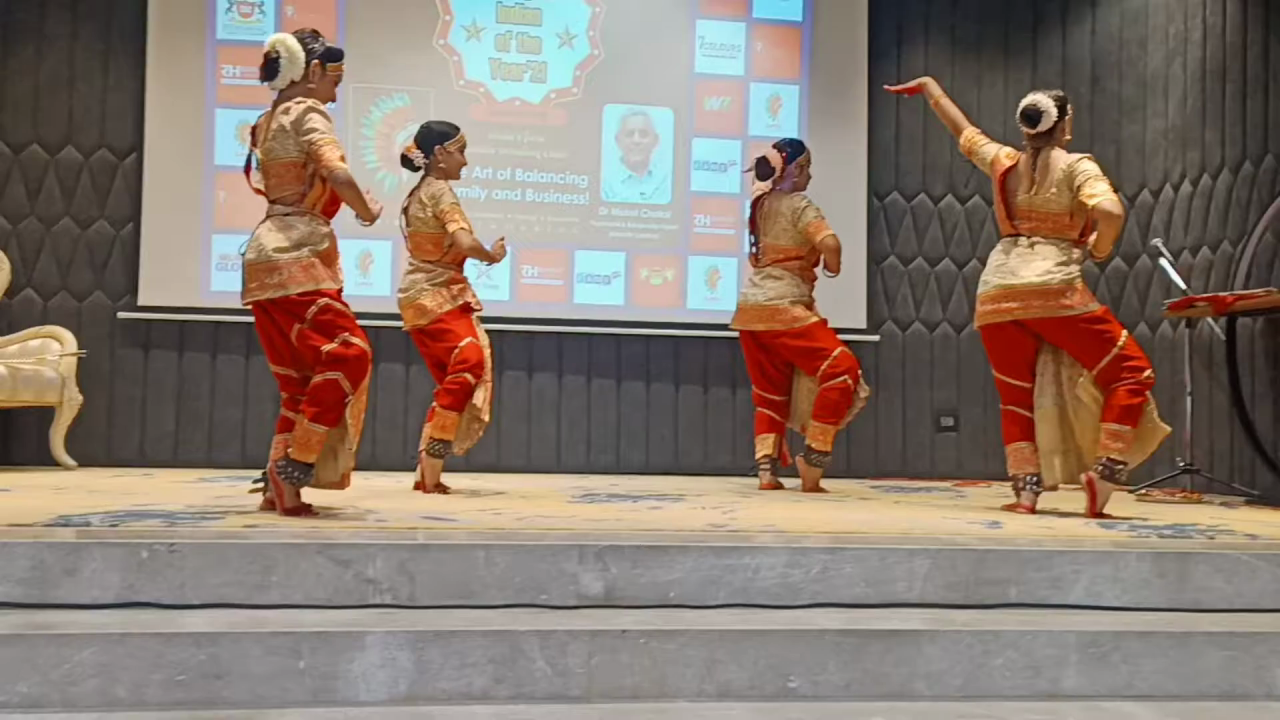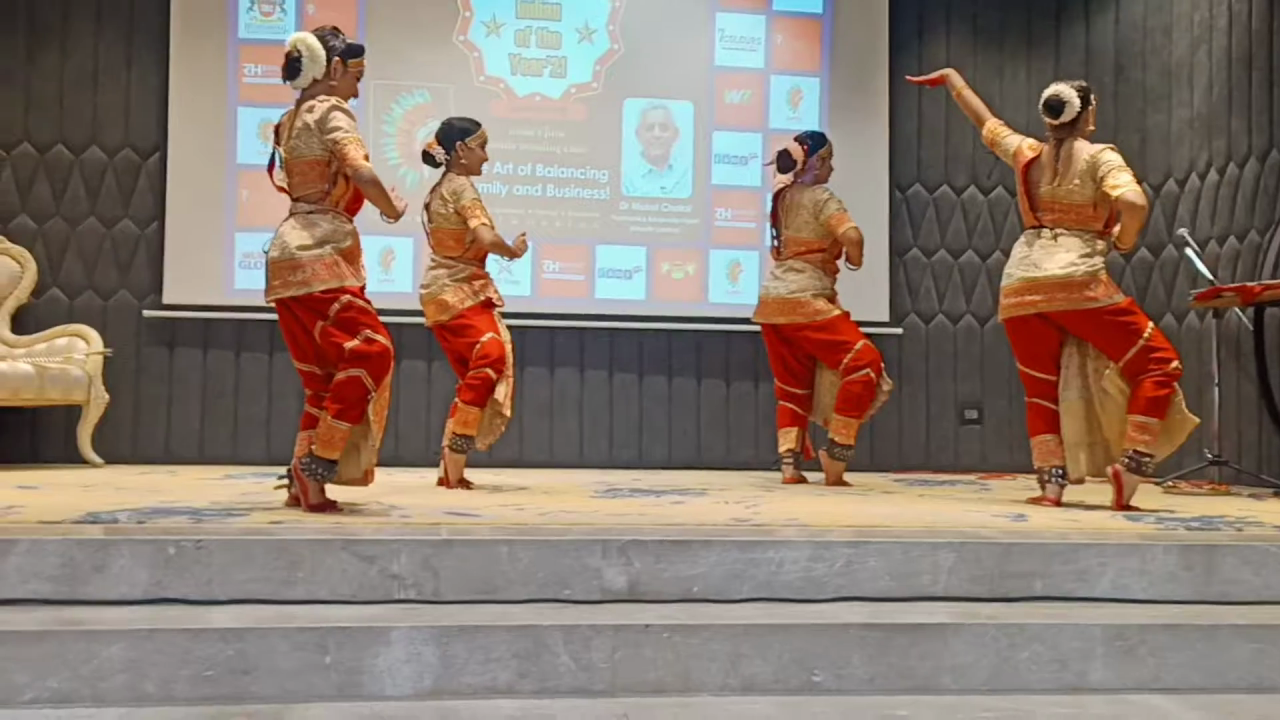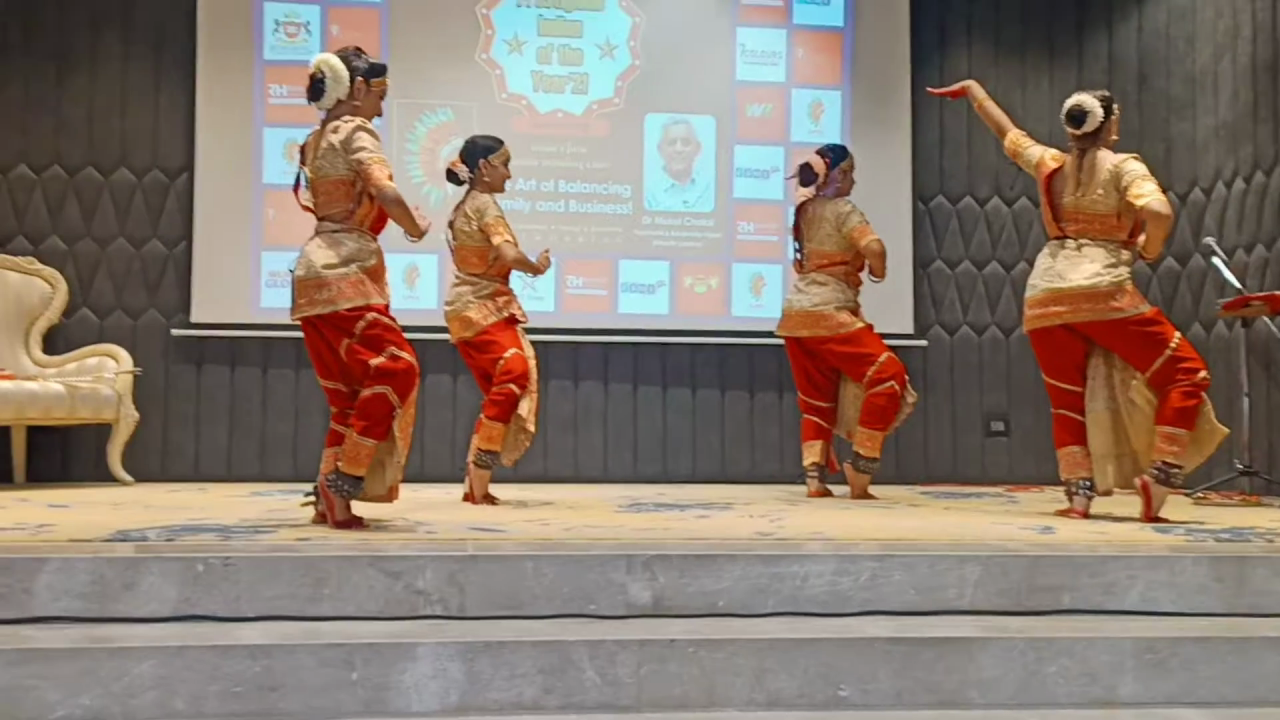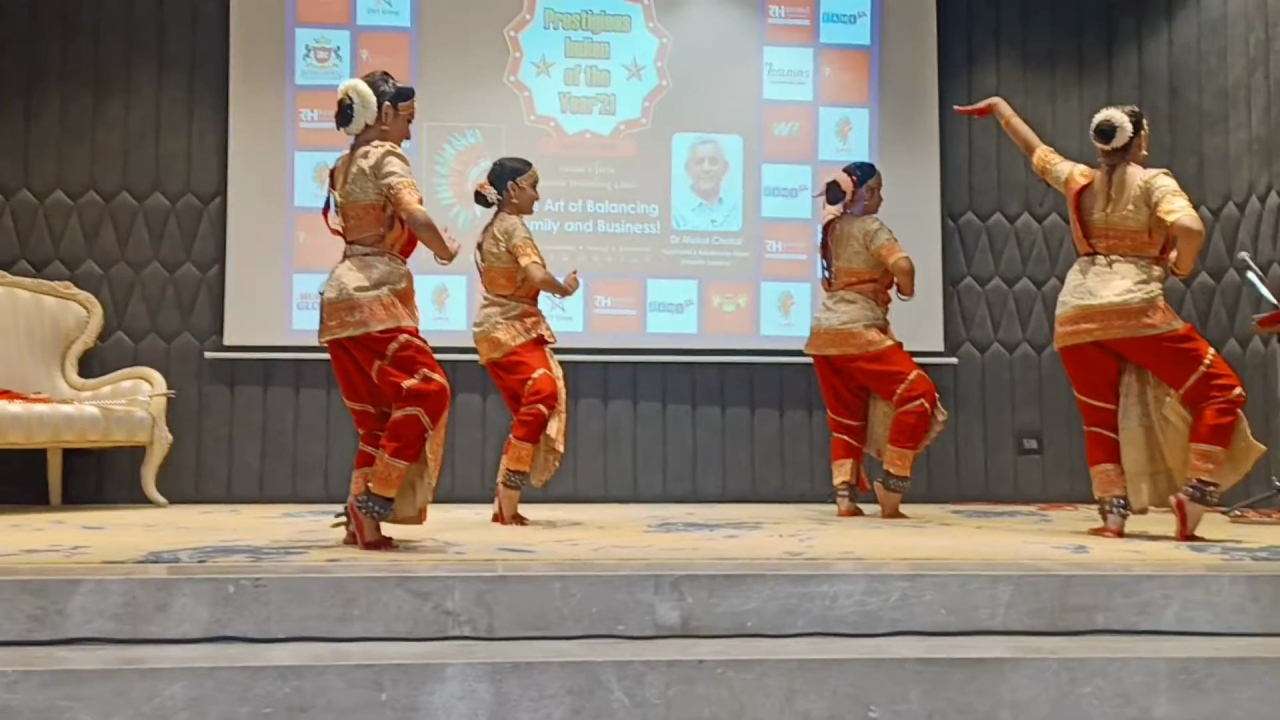
dt=0.2s
person 1, frame 1
left shoulder: (269, 121)
right shoulder: (308, 113)
right elbow: (336, 173)
right wrist: (368, 211)
left hip: (268, 255)
right hip: (296, 258)
left knee: (302, 375)
right knee: (347, 356)
left ankle: (279, 482)
right ankle: (291, 470)
person 1, frame 2
left shoulder: (292, 118)
right shoulder: (331, 111)
right elbow: (360, 171)
right wrist: (392, 208)
left hip: (291, 255)
right hip: (319, 256)
left knee: (326, 374)
right knee: (370, 354)
left ankle: (303, 480)
right ankle: (315, 466)
person 1, frame 3
left shoulder: (318, 138)
right shoulder: (356, 131)
right elbow: (384, 191)
right wrist: (417, 227)
left hip: (316, 272)
right hip: (344, 274)
left knee: (350, 391)
right knee: (395, 370)
left ankle: (329, 495)
right ankle: (341, 483)
person 1, frame 4
left shoulder: (345, 164)
right shoulder: (385, 156)
right elbow: (415, 215)
right wrist: (445, 250)
left hip: (344, 297)
right hip: (374, 297)
left knee: (379, 413)
right knee: (427, 391)
left ankle: (360, 516)
right ankle: (372, 504)
person 2, frame 1
left shoulder: (1002, 162)
right shoulder: (1077, 166)
left elbow: (962, 129)
right elbow: (1112, 212)
left wrist: (928, 85)
right wrist: (1100, 249)
left hip: (996, 294)
right hip: (1054, 290)
left knee: (1016, 397)
right knee: (1132, 373)
left ankle: (1026, 490)
right ankle: (1104, 472)
person 2, frame 2
left shoulder: (1025, 153)
right shoulder: (1100, 157)
left elbow: (984, 120)
right elbow: (1134, 203)
left wrist: (951, 77)
right wrist: (1124, 240)
left hip: (1020, 287)
right hip: (1078, 283)
left knee: (1041, 390)
right knee: (1159, 365)
left ankle: (1051, 483)
right ankle: (1130, 464)
person 2, frame 3
left shoulder: (1048, 164)
right shoulder: (1123, 166)
left elbow: (1006, 130)
right elbow: (1159, 212)
left wrist: (972, 88)
right wrist: (1149, 250)
left hip: (1044, 296)
right hip: (1103, 293)
left knee: (1068, 401)
right knee: (1186, 375)
left ankle: (1079, 494)
right ankle: (1159, 475)
person 2, frame 4
left shoulder: (1077, 180)
right shoulder: (1154, 182)
left elbow: (1035, 148)
right elbow: (1190, 228)
left wrist: (999, 106)
right wrist: (1181, 266)
left hip: (1076, 316)
right hip: (1135, 310)
left knee: (1100, 419)
right knee: (1221, 392)
left ankle: (1113, 514)
right ankle: (1193, 495)
person 3, frame 1
left shoulder: (417, 193)
right shoulder: (440, 191)
right elbow: (466, 243)
right wrist: (492, 255)
left hip: (423, 297)
right hip: (436, 297)
left knee: (453, 377)
right knee: (468, 363)
left ankle: (427, 470)
right ankle: (431, 469)
person 3, frame 2
left shoulder: (439, 189)
right shoulder: (461, 186)
right elbow: (487, 238)
right wrist: (514, 251)
left hip: (445, 292)
right hip: (458, 292)
left knee: (476, 373)
right knee: (490, 358)
left ankle: (451, 467)
right ankle: (454, 464)
person 3, frame 3
left shoulder: (463, 206)
right shoulder: (484, 204)
right elbow: (510, 255)
right wrist: (538, 267)
left hip: (469, 308)
right hip: (483, 309)
left knee: (500, 389)
right knee: (513, 376)
left ankle: (476, 482)
right ankle: (479, 481)
person 3, frame 4
left shoulder: (492, 228)
right shoulder: (513, 226)
right elbow: (538, 276)
right wrist: (565, 288)
left hip: (498, 330)
right hip: (511, 330)
left knee: (531, 408)
right knee: (542, 394)
left ankle: (505, 502)
right ankle: (509, 500)
person 4, frame 1
left shoulder: (761, 204)
right shoulder: (799, 204)
right elbow: (830, 243)
right wrist: (833, 266)
left hip: (750, 308)
right hip: (784, 307)
left knee: (770, 391)
right knee: (842, 371)
left ankle: (767, 471)
right ankle: (812, 463)
person 4, frame 2
left shoulder: (783, 197)
right shoulder: (821, 197)
right elbow: (852, 236)
right wrist: (855, 259)
left hip: (772, 300)
right hip: (806, 300)
left knee: (792, 385)
right knee: (865, 363)
left ankle: (790, 465)
right ankle: (835, 458)
person 4, frame 3
left shoulder: (806, 210)
right shoulder: (843, 210)
right elbow: (875, 248)
right wrist: (878, 272)
left hip: (796, 312)
right hip: (829, 313)
left knee: (816, 398)
right knee: (889, 376)
left ankle: (815, 478)
right ankle: (860, 470)
person 4, frame 4
left shoulder: (833, 228)
right shoulder: (870, 227)
right elbow: (903, 266)
right wrist: (906, 289)
left hip: (824, 332)
right hip: (857, 331)
left knee: (846, 418)
right knee: (919, 395)
left ankle: (845, 497)
right ankle: (891, 490)
